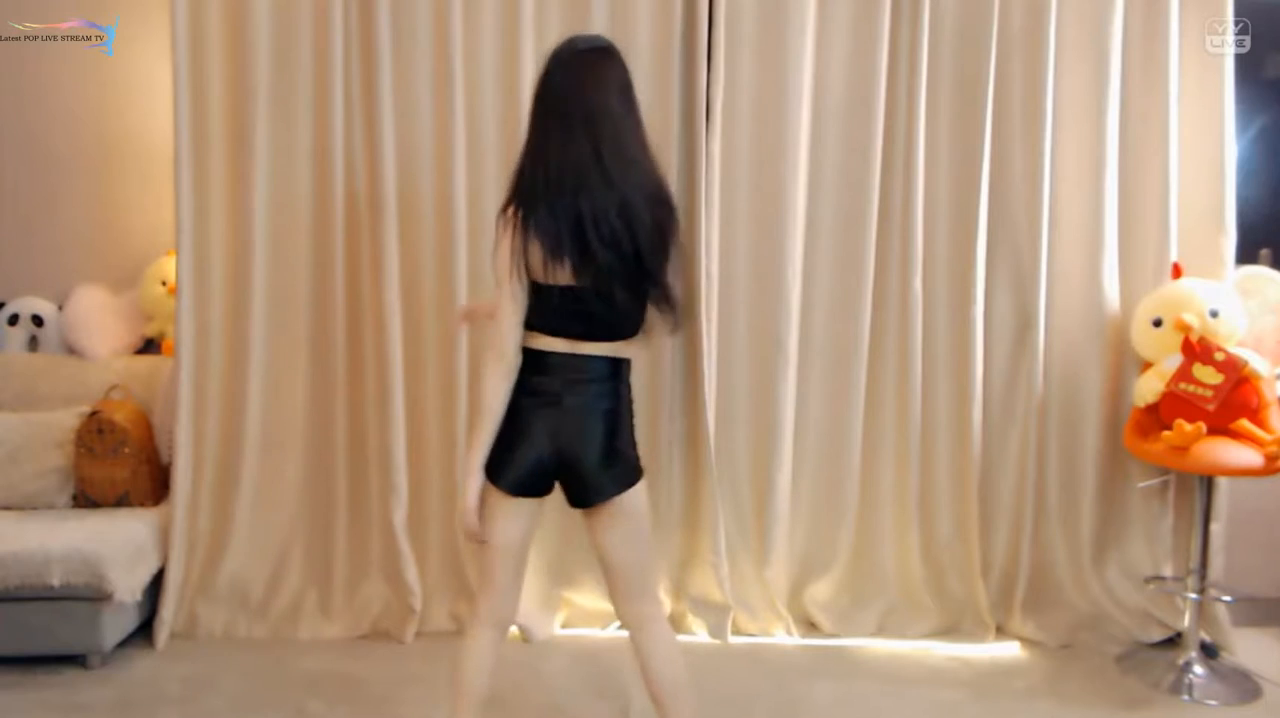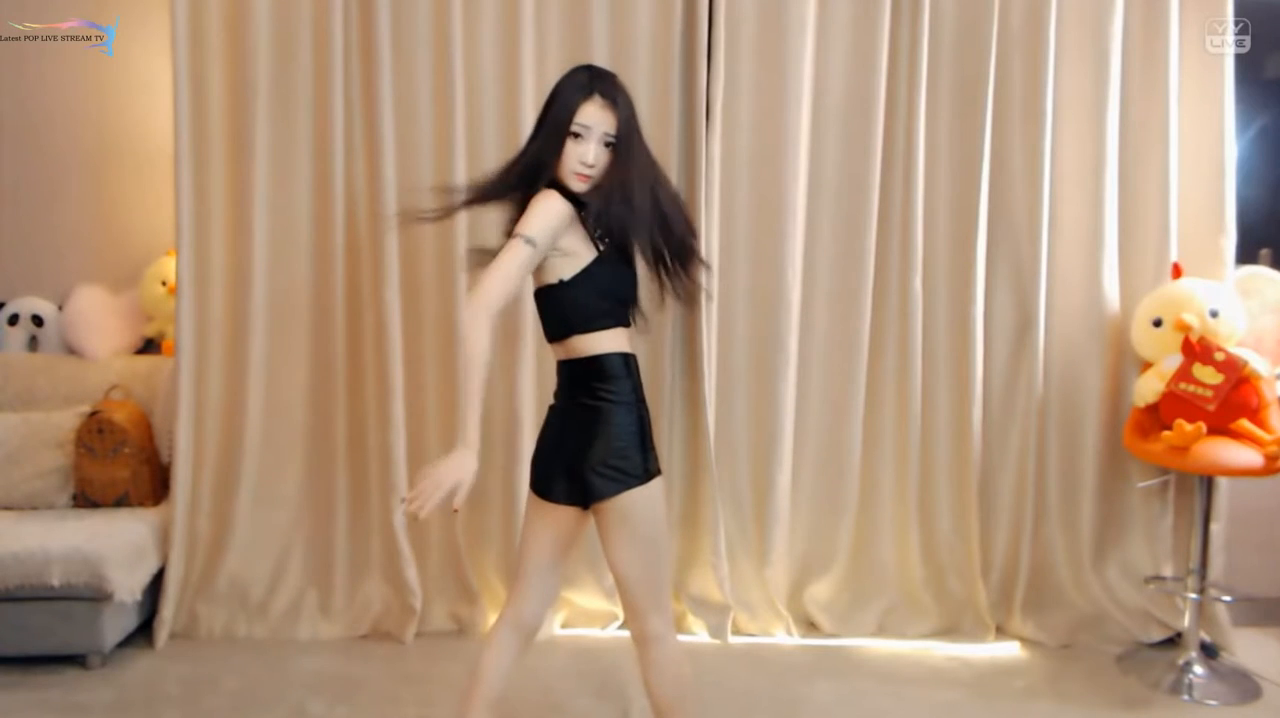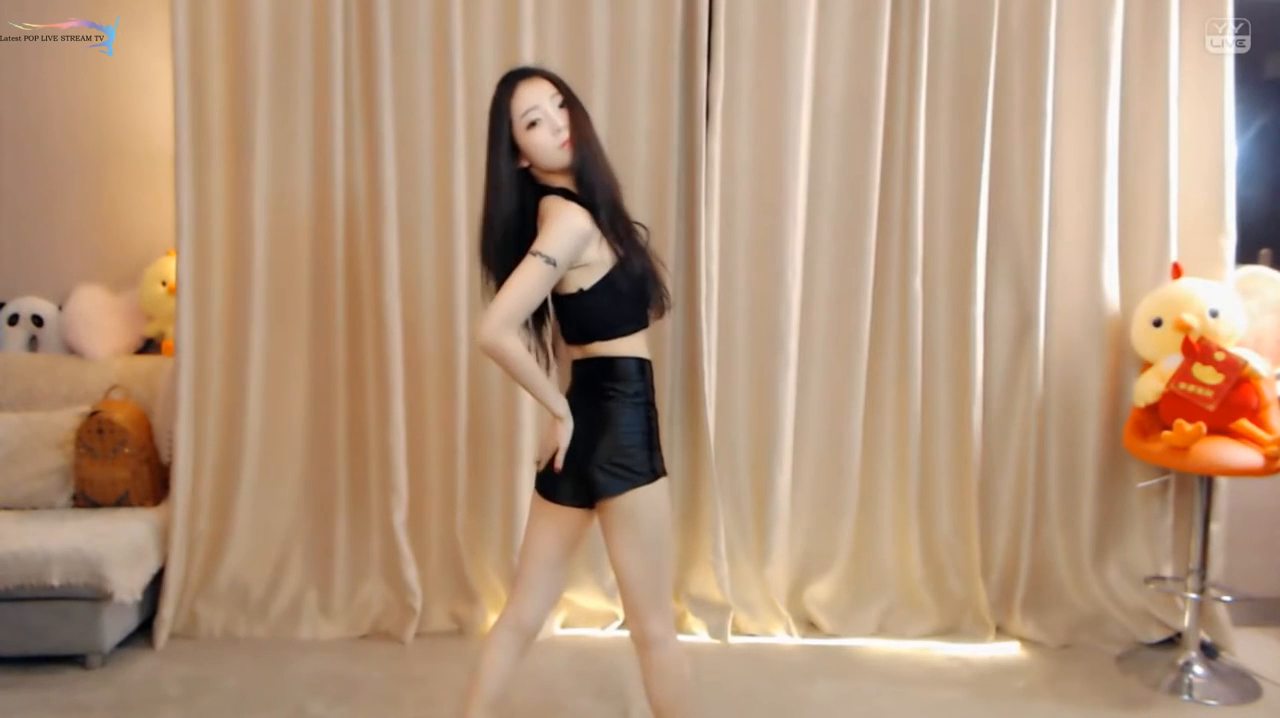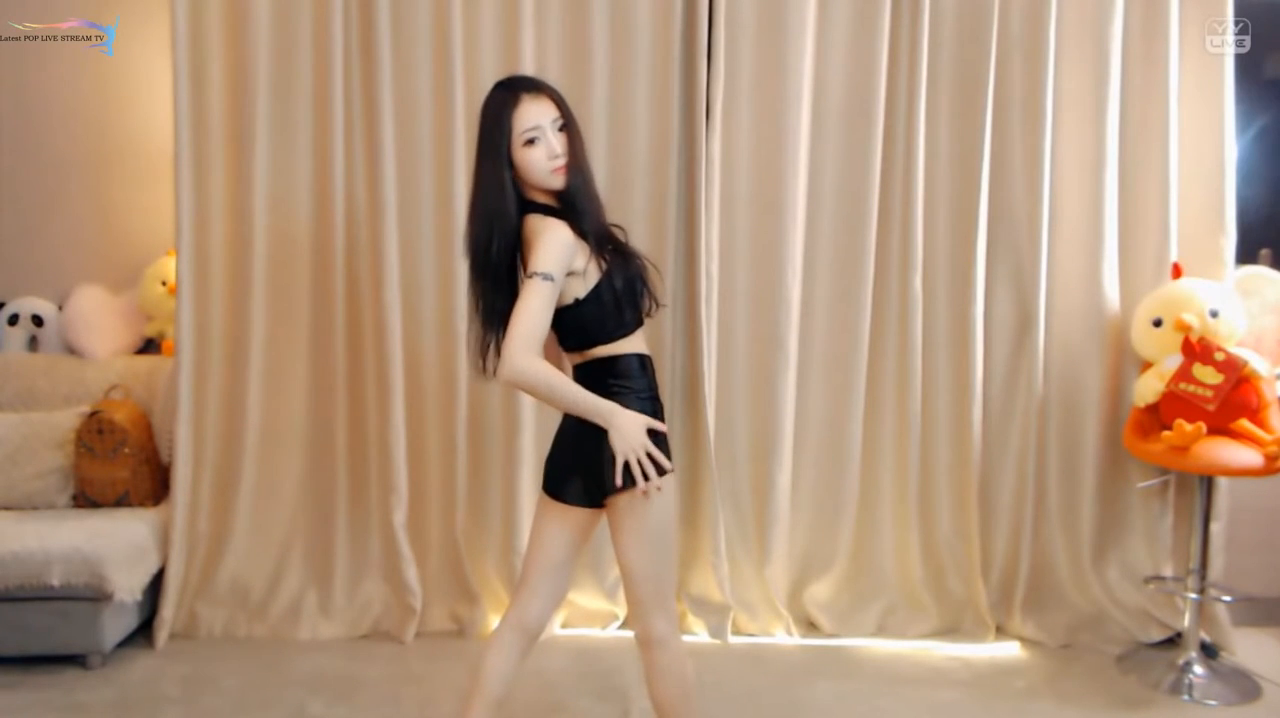
dt=0.7s
person 1, frame 1
left shoulder: (522, 214)
right shoulder: (648, 208)
left elbow: (504, 351)
left wrist: (475, 464)
left hip: (529, 416)
right hip: (602, 418)
left knee: (492, 609)
right knee: (643, 611)
person 1, frame 2
left shoulder: (583, 215)
right shoulder: (553, 207)
right elbow: (478, 312)
right wrist: (469, 445)
left hip: (575, 420)
right hip: (607, 419)
left knee: (521, 612)
right knee: (653, 623)
person 1, frame 3
left shoulder: (570, 211)
right shoulder: (571, 219)
right elbow: (493, 331)
right wrist: (557, 408)
left hip: (586, 422)
right hip: (618, 425)
left knee: (522, 612)
right knee: (653, 626)
person 1, frame 4
left shoulder: (543, 228)
right shoulder: (557, 235)
right elbow: (518, 364)
right wrist: (615, 418)
left hip: (584, 432)
right hip: (624, 419)
left knee: (526, 612)
right knee: (656, 623)
